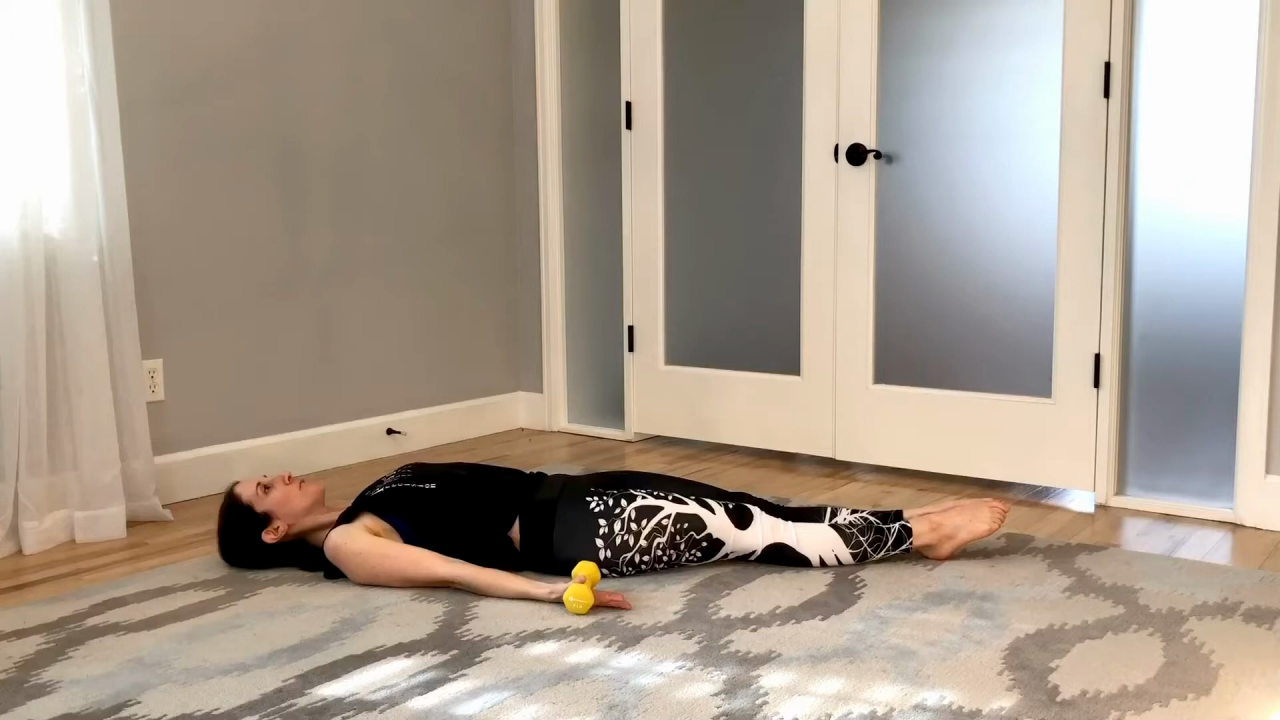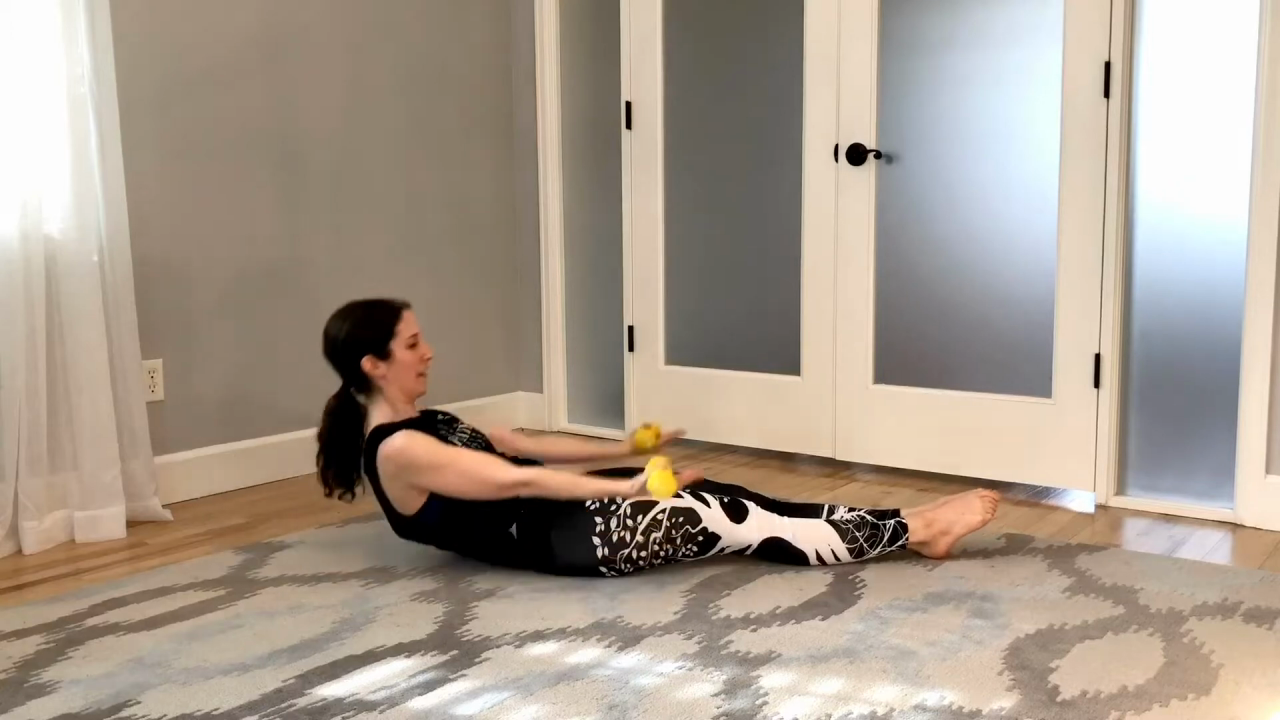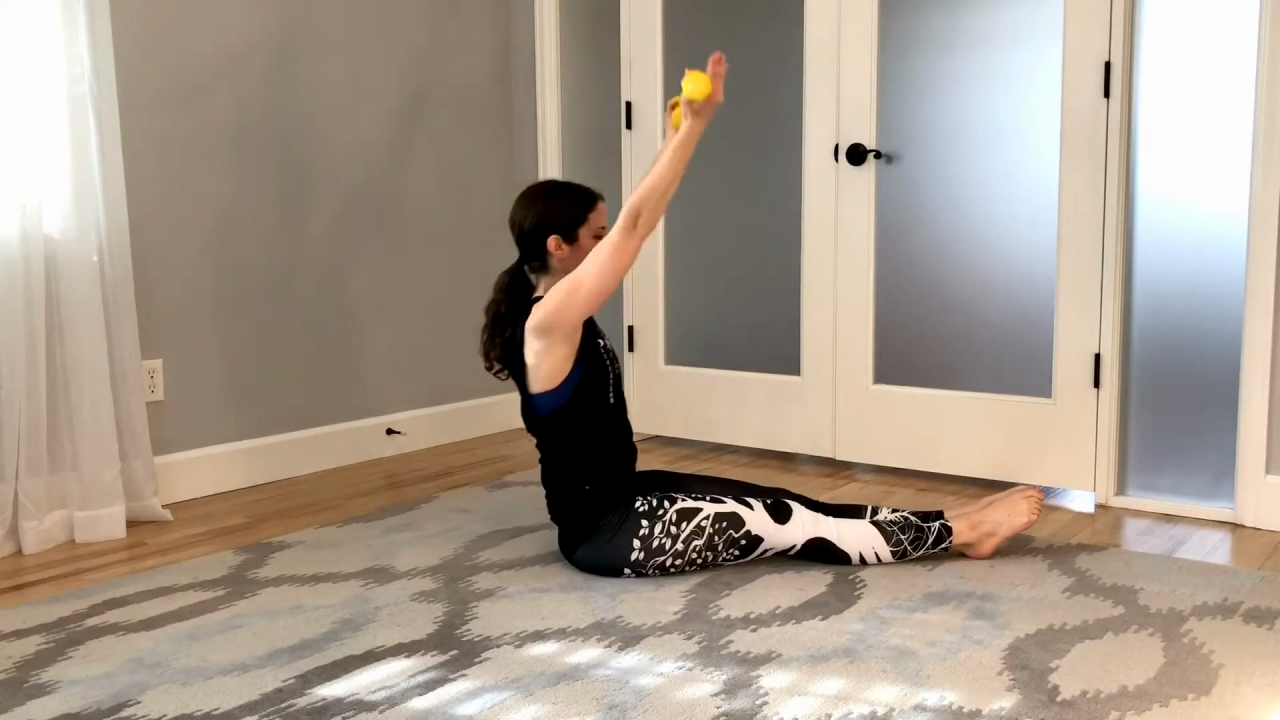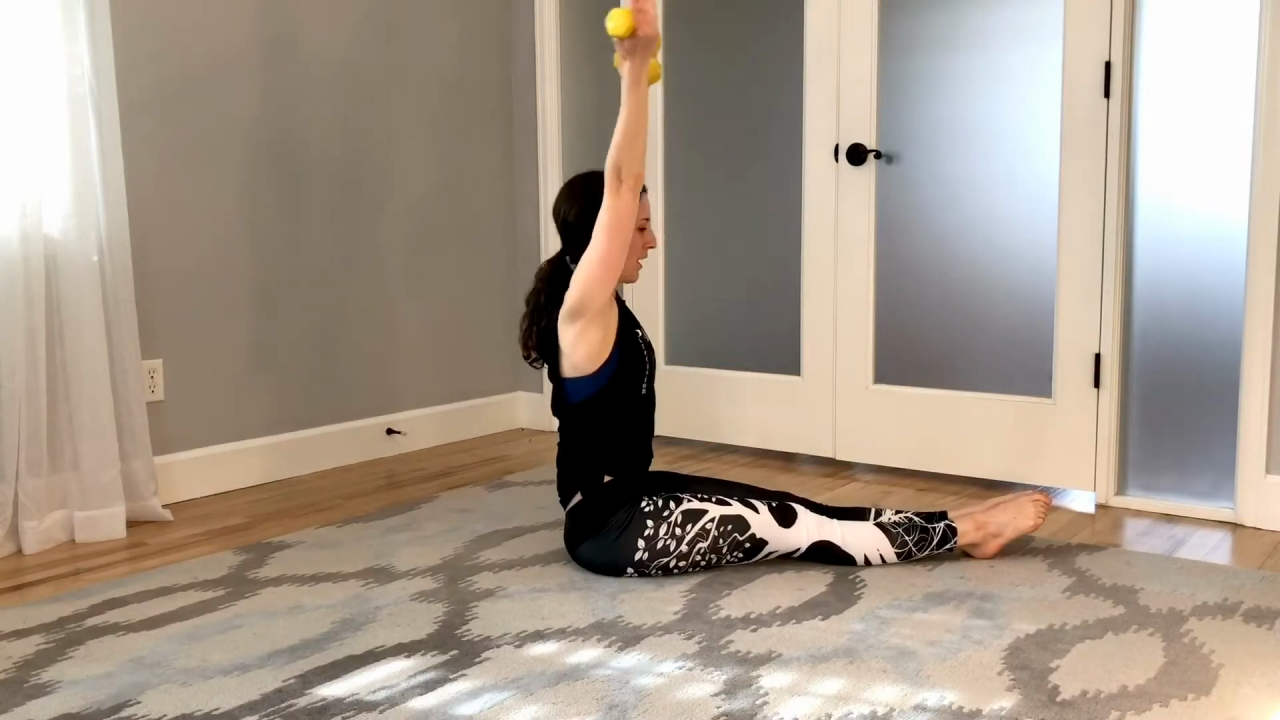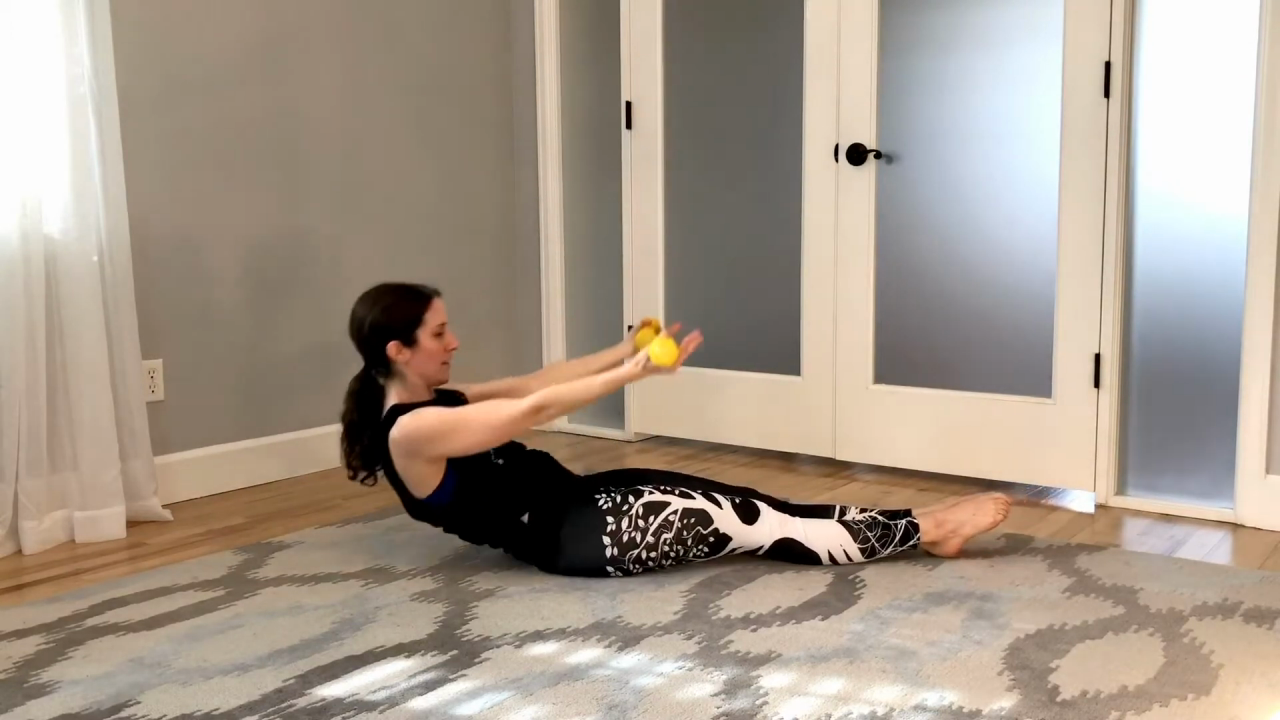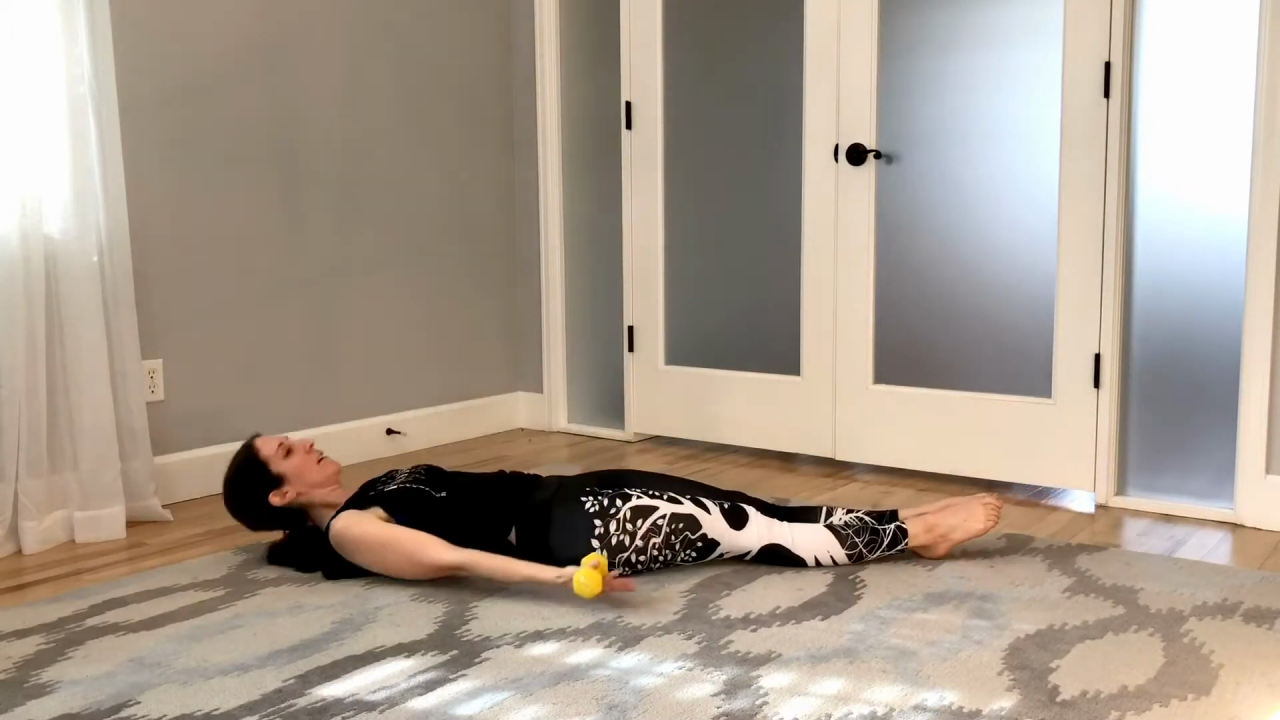
dt=0.7s
person 1, frame 1
left shoulder: (370, 508)
right shoulder: (346, 545)
right elbow: (451, 568)
right wrist: (551, 588)
left hip: (563, 496)
right hip: (565, 530)
left knee: (744, 507)
right knee: (745, 529)
left ankle: (908, 521)
right ankle: (914, 532)
person 1, frame 2
left shoulder: (422, 423)
right shoulder: (397, 451)
left elbow: (518, 446)
right elbow: (526, 479)
left wrist: (625, 463)
right wrist: (627, 486)
left hip: (563, 514)
right hip: (559, 539)
left knee: (736, 505)
right knee: (737, 524)
left ankle: (902, 525)
right ankle: (910, 532)
person 1, frame 3
left shoulder: (559, 309)
right shoulder: (549, 319)
left elbow: (633, 226)
right elbow: (633, 225)
left wrist: (683, 133)
right wrist: (694, 126)
left hip: (626, 502)
right hip: (604, 529)
left knee: (786, 509)
right knee: (783, 525)
left ankle: (946, 526)
right ankle: (955, 533)
person 1, frame 4
left shoulder: (596, 307)
right shoulder: (584, 306)
left elbow: (621, 199)
right elbow: (616, 193)
left wrist: (636, 74)
right wrist: (635, 73)
left hip: (631, 499)
right hip: (610, 526)
left knee: (794, 513)
right knee: (785, 528)
left ankle: (954, 524)
right ankle: (963, 534)
person 1, frame 5
left shoulder: (434, 399)
right shoulder: (411, 431)
left elbow: (536, 381)
right elbow: (533, 410)
left wrist: (620, 353)
right wrist: (635, 370)
left hip: (580, 500)
right hip: (567, 535)
left knee: (749, 505)
right knee: (747, 523)
left ankle: (914, 525)
right ankle: (921, 530)
person 1, frame 6
left shoulder: (371, 497)
right shoulder: (347, 531)
right elbow: (451, 557)
right wrist: (559, 575)
left hip: (557, 497)
right hip: (560, 527)
left knee: (740, 507)
right knee: (738, 529)
left ankle: (902, 521)
right ankle: (914, 534)
